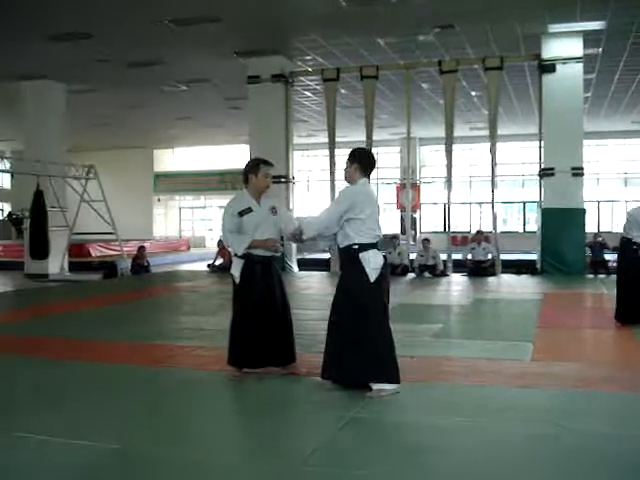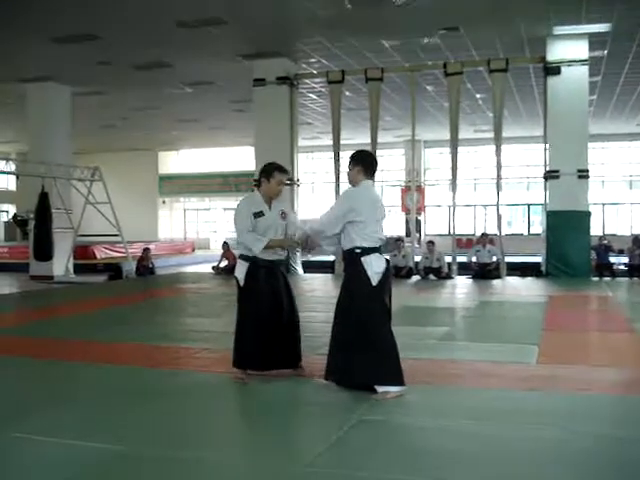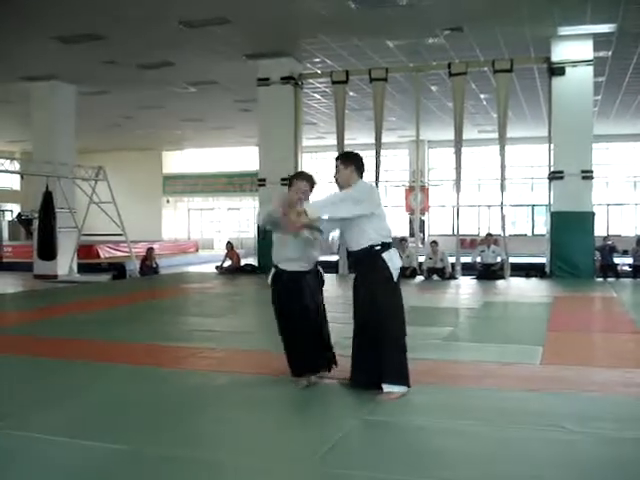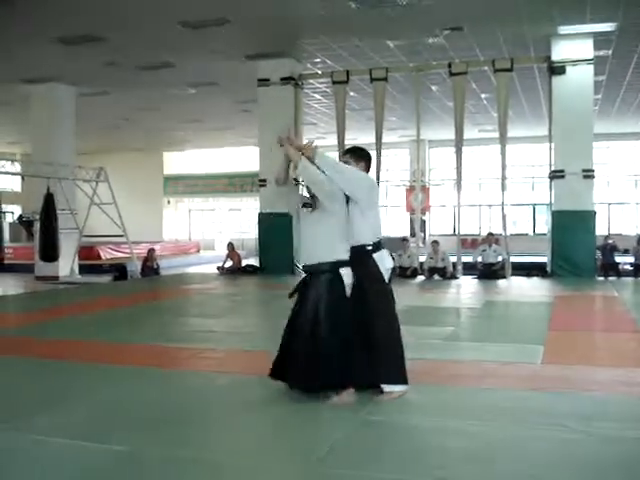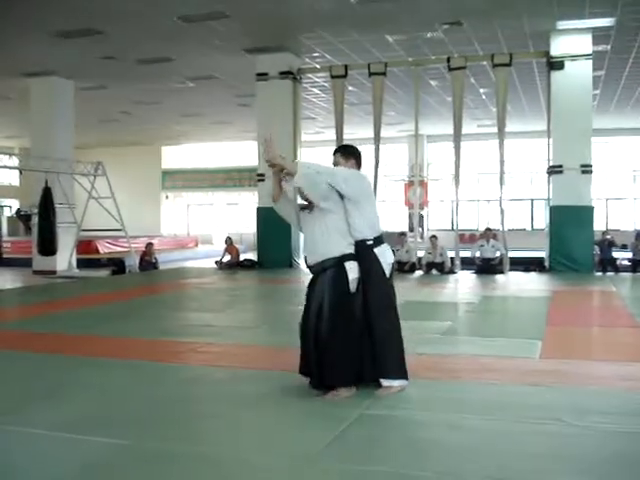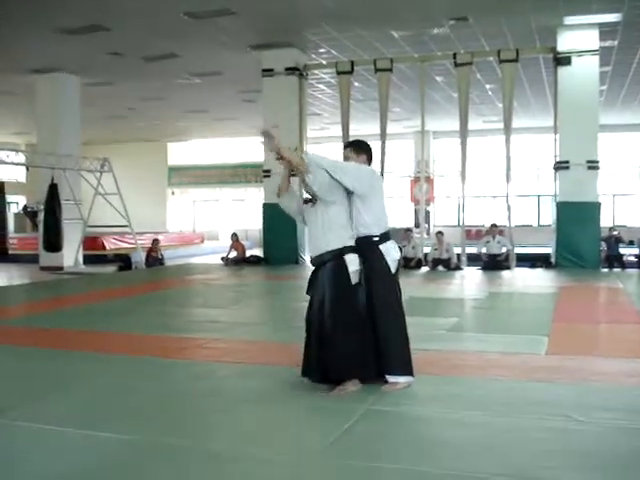
dt=0.7s
person 1, frame 1
left shoulder: (353, 193)
right shoulder: (366, 194)
left elbow: (327, 221)
right elbow: (339, 225)
left wrist: (302, 231)
right wrist: (310, 230)
left hip: (362, 263)
right hip: (363, 261)
left knee: (371, 322)
right knee: (348, 319)
left ankle: (386, 379)
right ankle: (354, 373)
person 1, frame 2
left shoulder: (353, 196)
right shoulder: (373, 198)
left elbow: (328, 224)
left wrist: (308, 234)
right wrist: (319, 234)
left hip: (364, 267)
right hip: (368, 264)
left knee: (375, 325)
right knee: (350, 322)
left ankle: (391, 382)
right ankle: (353, 375)
person 1, frame 3
left shoulder: (365, 191)
right shoulder: (347, 198)
left elbow: (330, 205)
right elbow: (331, 219)
left wrist: (302, 211)
left hip: (380, 263)
right hip: (364, 265)
left knee: (387, 322)
right knee: (365, 321)
left ankle: (396, 382)
right ankle: (366, 375)
person 1, frame 4
left shoulder: (365, 184)
right shoulder: (348, 189)
left elbow: (334, 169)
right elbow: (328, 175)
left wrist: (307, 152)
right wrist: (300, 156)
left hip: (371, 261)
right hip: (356, 261)
left knee: (381, 321)
right knee: (359, 321)
left ankle: (395, 382)
right ankle: (365, 375)
person 1, frame 5
left shoulder: (357, 180)
right shoulder: (345, 186)
left elbow: (318, 172)
right elbow: (320, 180)
left wrist: (282, 162)
left hip: (372, 256)
right hip: (359, 256)
left knee: (382, 316)
right knee: (361, 316)
left ankle: (394, 377)
right ankle: (369, 370)
person 1, frame 6
left shoulder: (368, 176)
right shoulder: (354, 181)
left elbow: (328, 166)
left wrist: (299, 158)
left hip: (378, 252)
right hip: (364, 252)
left knee: (387, 312)
right knee: (366, 311)
left ankle: (400, 374)
person 2, frame 1
left shoulder: (272, 203)
right shoulder: (236, 205)
left elbow: (289, 227)
right elbow: (229, 237)
right wrist: (259, 243)
left hip: (269, 266)
right hip: (248, 268)
left knee: (279, 313)
right knee: (246, 315)
left ankle: (284, 360)
right ankle: (239, 362)
person 2, frame 2
left shoulder: (283, 205)
right shoulder: (246, 205)
left elbow: (294, 230)
right elbow: (246, 237)
right wrist: (278, 242)
left hip: (277, 268)
right hip: (254, 269)
left knee: (287, 314)
right knee: (251, 317)
left ankle: (291, 361)
right ankle: (244, 365)
person 2, frame 3
right shoulder: (279, 206)
left elbow: (318, 237)
right elbow: (263, 219)
left wrist: (296, 224)
right wrist: (278, 214)
left hip: (308, 276)
right hip: (283, 277)
left knee: (313, 320)
right knee: (291, 324)
left ankle: (316, 365)
right ankle: (304, 369)
person 2, frame 4
left shoulder: (335, 200)
right shoulder: (304, 207)
left elbow: (312, 173)
right elbow: (283, 182)
left wrist: (291, 150)
right wrist: (288, 158)
left hip: (333, 277)
right hip: (313, 278)
left knee: (334, 331)
right knee: (302, 328)
left ankle: (345, 387)
right ankle: (306, 379)
person 2, frame 5
left shoulder: (330, 199)
right shoulder: (303, 214)
right elbow: (280, 200)
right wrist: (276, 174)
left hip: (339, 272)
right hip: (322, 274)
left knee: (337, 328)
right knee: (314, 327)
left ankle: (346, 383)
right ankle: (325, 377)
person 2, frame 6
left shoulder: (333, 193)
right shoulder: (307, 206)
left elbow: (312, 170)
right elbow: (284, 196)
right wrist: (286, 168)
left hip: (341, 265)
right hip: (324, 268)
left knee: (343, 322)
right knee: (322, 322)
left ankle: (354, 378)
right ankle: (332, 373)
